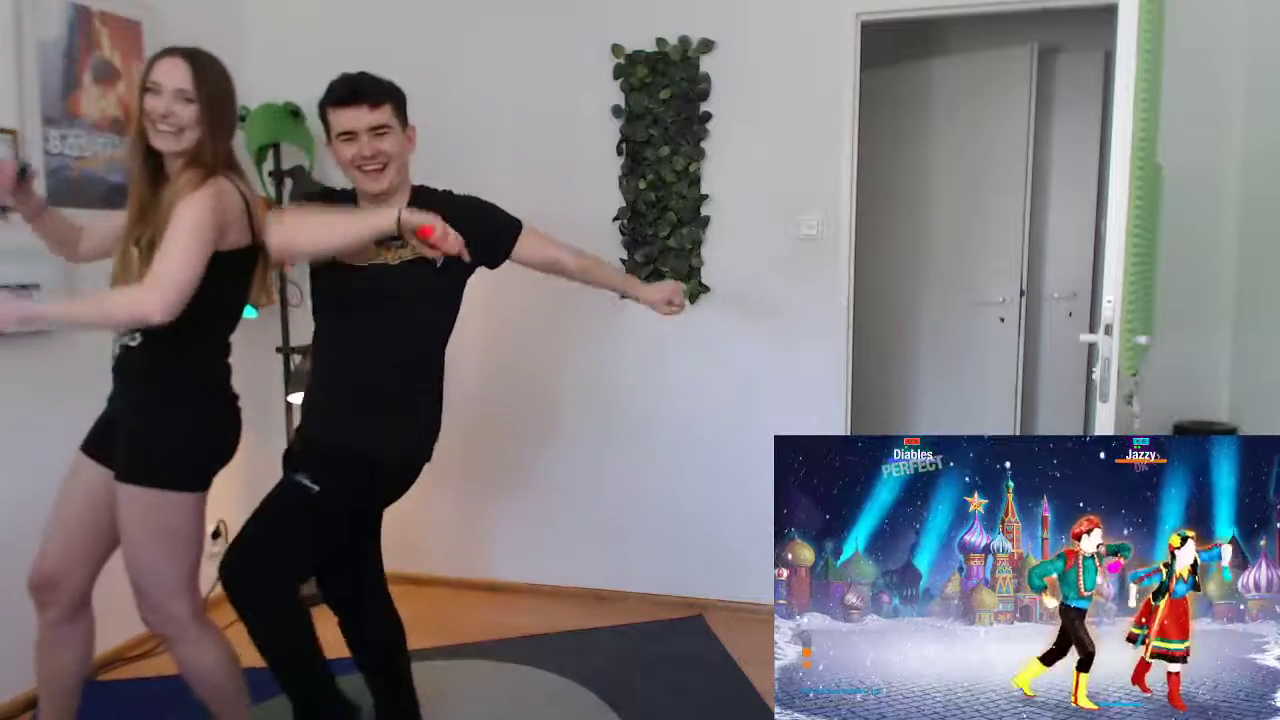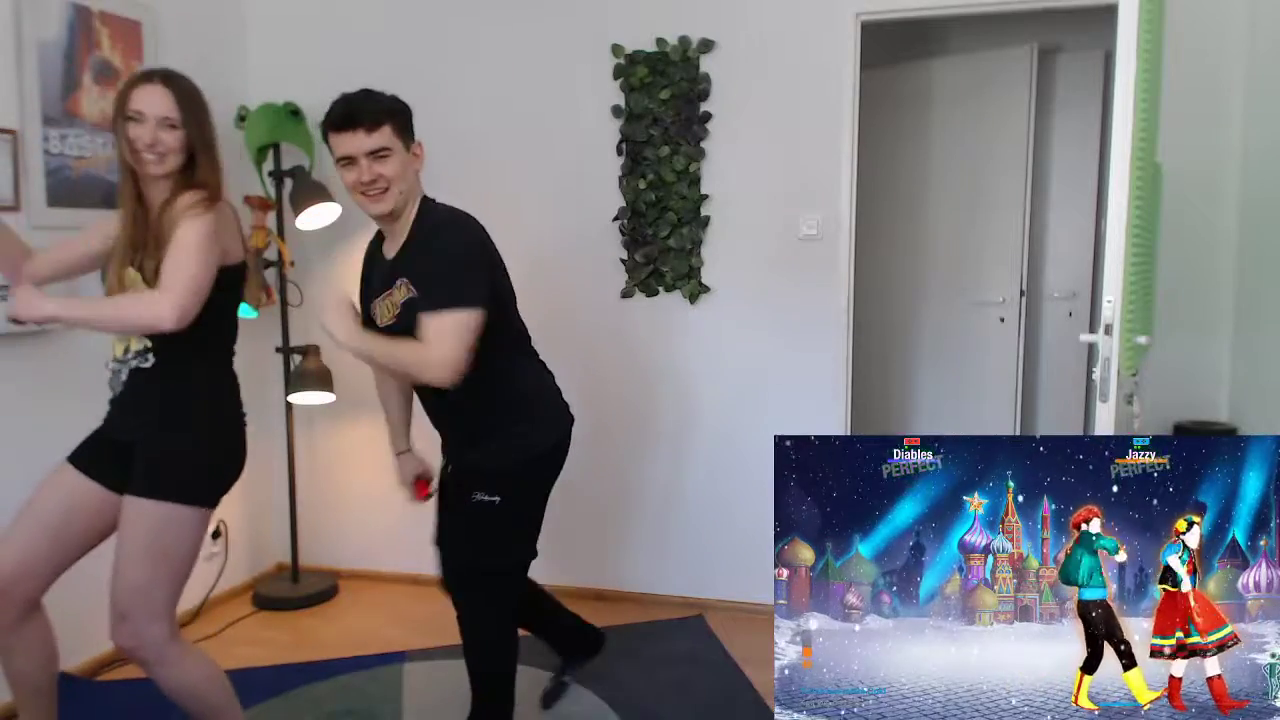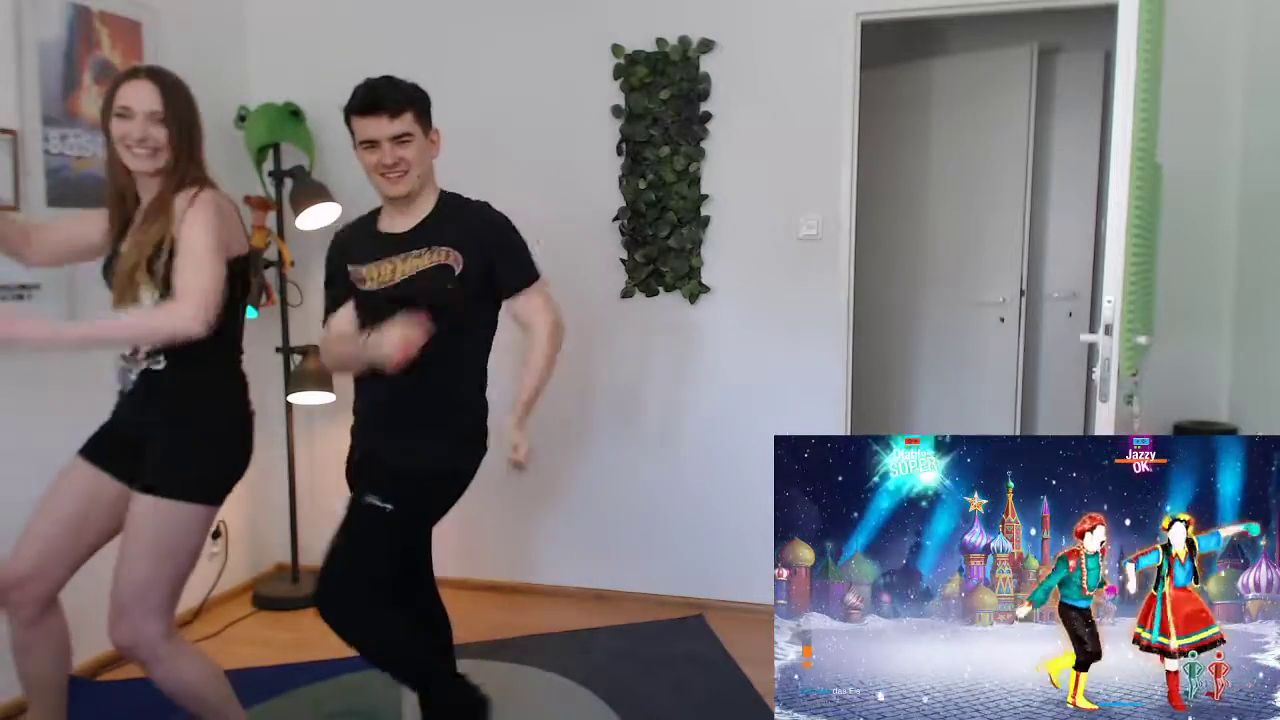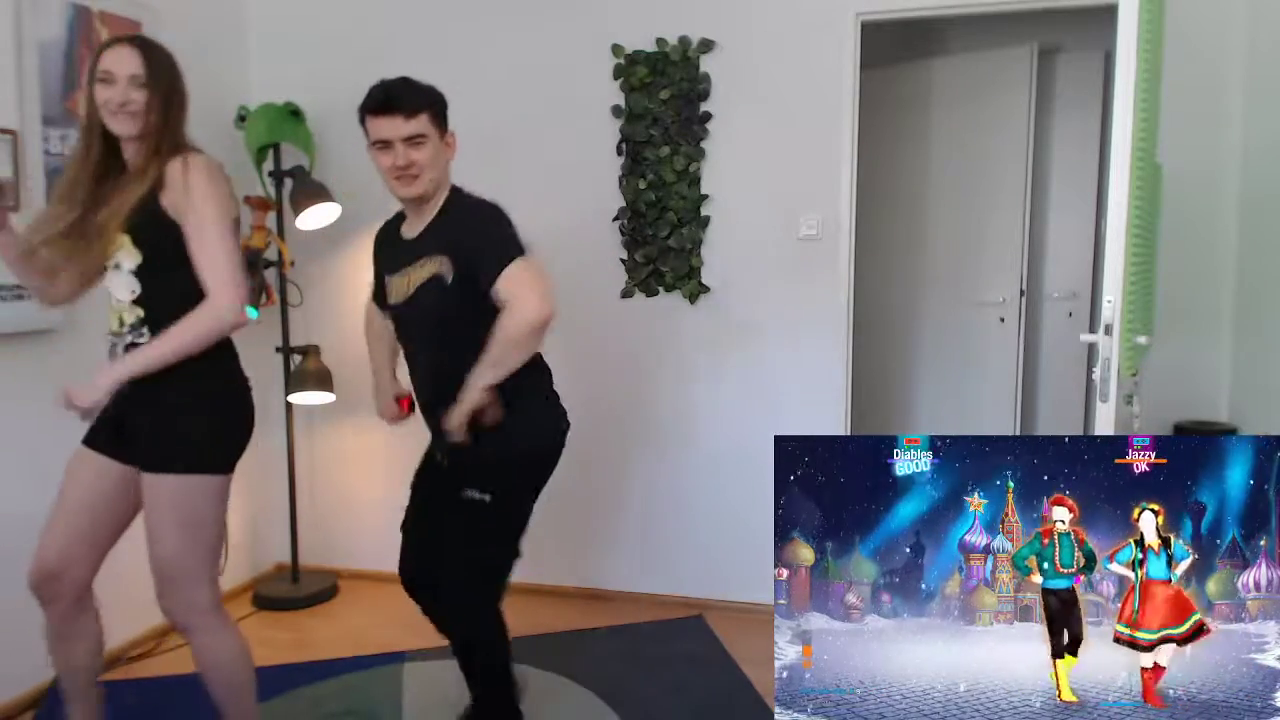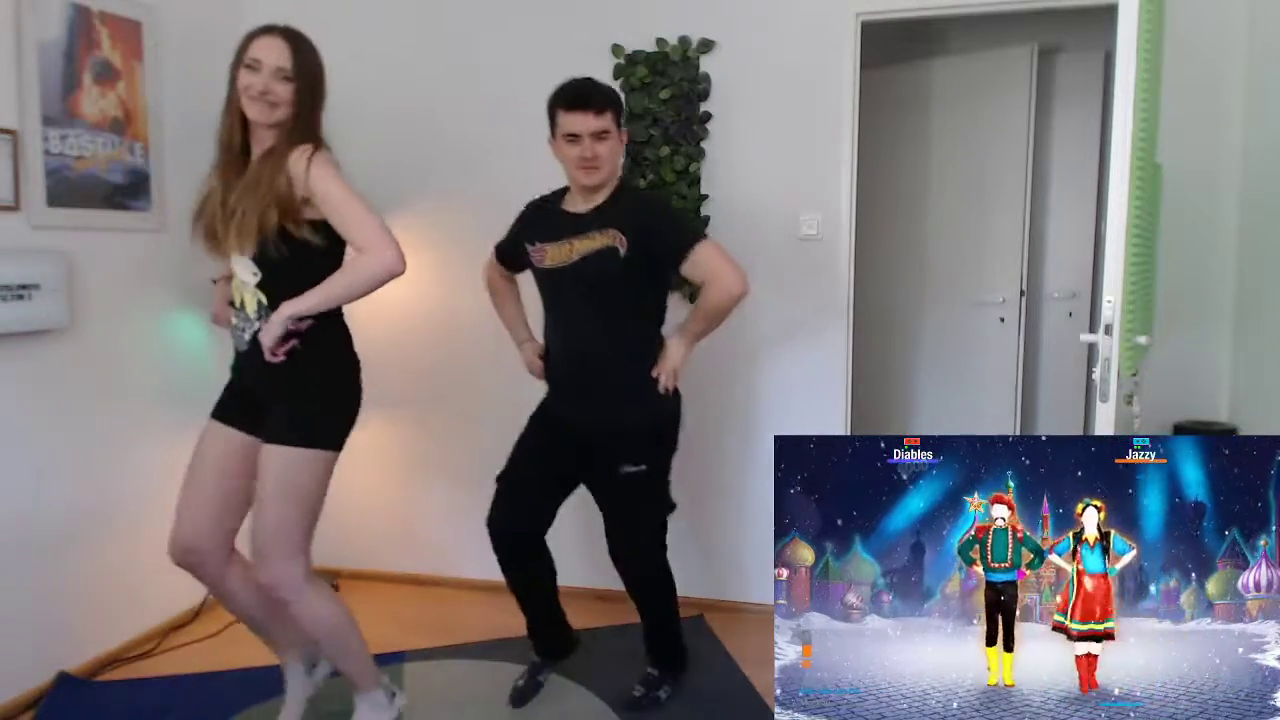
dt=1s
person 1, frame 1
left shoulder: (209, 194)
right shoulder: (163, 196)
left elbow: (157, 303)
right elbow: (76, 244)
left hip: (179, 415)
right hip: (140, 408)
left knee: (170, 612)
right knee: (54, 583)
person 1, frame 2
left shoulder: (203, 211)
right shoulder: (133, 221)
left elbow: (171, 312)
left hip: (192, 432)
right hip: (130, 426)
left knee: (141, 634)
person 1, frame 3
left shoulder: (201, 205)
right shoulder: (129, 214)
left elbow: (191, 318)
left hip: (201, 427)
right hip: (139, 421)
left knee: (139, 631)
person 1, frame 4
left shoulder: (190, 173)
right shoulder: (113, 188)
left elbow: (228, 306)
right elbow: (55, 287)
left wrist: (115, 372)
left hip: (196, 404)
right hip: (135, 406)
left knee: (189, 605)
person 1, frame 5
left shoulder: (305, 163)
right shoulder: (240, 167)
left elbow: (384, 257)
left wrist: (290, 312)
right wrist: (226, 292)
left hip: (310, 379)
right hip: (252, 375)
left knee: (279, 572)
right knee: (193, 545)
right ankle: (299, 658)
person 2, frame 1
left shoulder: (456, 216)
right shoulder: (327, 214)
left elbow: (555, 255)
right elbow: (281, 238)
left wrist: (641, 290)
right wrist: (395, 218)
left hip: (381, 443)
right hip: (333, 438)
left knee: (251, 572)
right knee: (350, 585)
person 2, frame 2
left shoulder: (452, 238)
right shoulder: (374, 256)
left elbow: (442, 364)
left wrist: (349, 338)
right wrist: (401, 446)
left hip: (524, 441)
right hip: (470, 448)
left knee: (480, 586)
right knee: (463, 574)
right ankle: (576, 639)
person 2, frame 3
left shoulder: (480, 227)
right shoulder: (351, 242)
left elbow: (543, 322)
right elbow: (334, 350)
left wrist: (520, 421)
right wrist: (373, 346)
left hip: (438, 449)
right hip: (378, 446)
left knee: (343, 593)
right knee: (403, 589)
person 2, frame 4
left shoulder: (478, 224)
right shoulder: (388, 240)
left elbow: (534, 307)
right elbow: (381, 310)
left wrist: (479, 384)
right wrist: (385, 385)
left hip: (515, 438)
right hip: (456, 441)
left knee: (461, 585)
right knee: (420, 571)
person 2, frame 5
left shoulder: (646, 214)
right shoulder: (537, 219)
left elbow: (728, 283)
right elbow: (497, 273)
left wrist: (680, 342)
right wrist: (523, 340)
left hip: (636, 416)
right hip: (564, 410)
left knee: (635, 550)
right knee: (509, 524)
left ankle: (668, 659)
right ankle: (551, 642)
person 3, frame 1
left shoulder: (1099, 553)
right shoulder: (1067, 558)
left elbow: (1125, 548)
right elbow: (1035, 573)
left wrist: (1120, 559)
right wrist: (1044, 595)
left hip: (1081, 611)
right hip: (1070, 611)
left knee: (1059, 650)
right knee: (1088, 651)
left ankle: (1023, 678)
right ankle: (1079, 697)
person 3, frame 2
left shoulder: (1074, 550)
right shoulder: (1084, 539)
left elbow: (1064, 577)
right elbow: (1102, 541)
right wrist: (1118, 551)
left hip: (1100, 603)
right hip: (1090, 605)
left knee: (1123, 647)
right knee: (1095, 653)
left ankle: (1142, 694)
right ankle: (1079, 697)
person 3, frame 3
left shoulder: (1099, 553)
right shoulder: (1070, 558)
right elbow: (1049, 583)
left wrist: (1104, 586)
right wrist: (1030, 603)
left hip: (1085, 610)
right hip: (1070, 609)
left knee: (1095, 653)
right knee: (1087, 649)
left ankle: (1054, 666)
right ankle: (1076, 697)
person 3, frame 4
left shoulder: (1078, 537)
right shoulder: (1044, 536)
left elbow: (1091, 558)
right elbow: (1018, 558)
left wrist: (1083, 574)
right wrist: (1032, 575)
left hip: (1069, 592)
right hip: (1050, 592)
left knee: (1076, 637)
right knee: (1057, 637)
left ankle: (1059, 672)
right ankle: (1062, 689)
person 3, frame 5
left shoulder: (1018, 533)
right shoulder: (981, 532)
left elbow: (1040, 553)
right elbow: (962, 549)
left wrist: (1027, 569)
right wrist: (975, 565)
left hip: (1010, 586)
right hip: (991, 586)
left knee: (1008, 629)
right knee: (992, 628)
left ankle: (1008, 674)
right ankle: (993, 670)
person 4, frame 1
left shoulder: (1196, 559)
right shoulder: (1164, 571)
left elbow: (1226, 548)
right elbow: (1135, 577)
left wrist: (1225, 564)
right wrist: (1132, 598)
left hip: (1181, 607)
right hip: (1163, 608)
left knee: (1154, 645)
right knee: (1175, 650)
left ankle: (1138, 677)
right ankle: (1174, 695)
person 4, frame 2
left shoulder: (1190, 555)
right shoulder: (1176, 547)
right elbow: (1168, 555)
right wrist: (1184, 576)
left hip: (1192, 604)
right hip: (1177, 605)
left knee: (1208, 648)
right knee: (1186, 651)
left ankle: (1222, 699)
right ankle: (1173, 695)
person 4, frame 3
left shoulder: (1192, 544)
right shoulder: (1160, 552)
left elbow: (1219, 535)
right elbow: (1131, 562)
left wrist: (1243, 528)
right wrist: (1131, 579)
left hip: (1186, 598)
right hip: (1167, 600)
right knee: (1173, 647)
left ankle: (1167, 652)
right ankle: (1173, 694)
person 4, frame 4
left shoulder: (1169, 542)
right shoulder: (1134, 545)
left elbow: (1188, 556)
right elbow: (1110, 562)
left wrist: (1176, 574)
right wrist: (1132, 575)
left hip: (1167, 594)
right hip: (1145, 596)
left knee: (1169, 640)
right knee: (1148, 644)
left ankle: (1153, 682)
right ankle: (1149, 692)
person 4, frame 5
left shoulder: (1109, 537)
right shoulder: (1073, 538)
left elbow: (1131, 550)
right elbow: (1051, 552)
left wrist: (1115, 568)
right wrist: (1069, 568)
left hip: (1101, 587)
right hip: (1081, 588)
left knee: (1098, 634)
right knee: (1080, 635)
left ankle: (1091, 676)
right ankle: (1083, 677)
